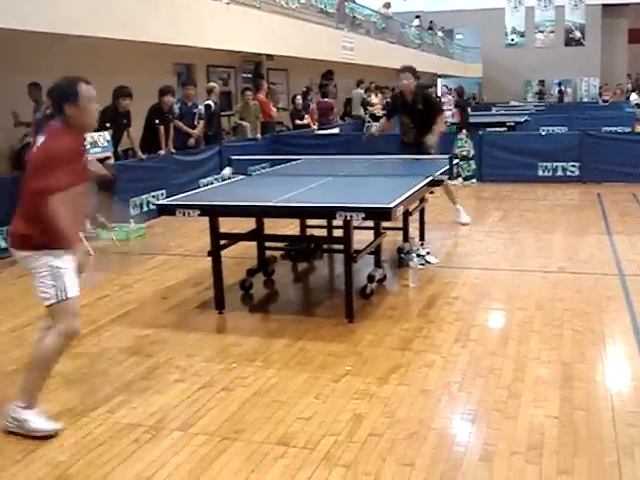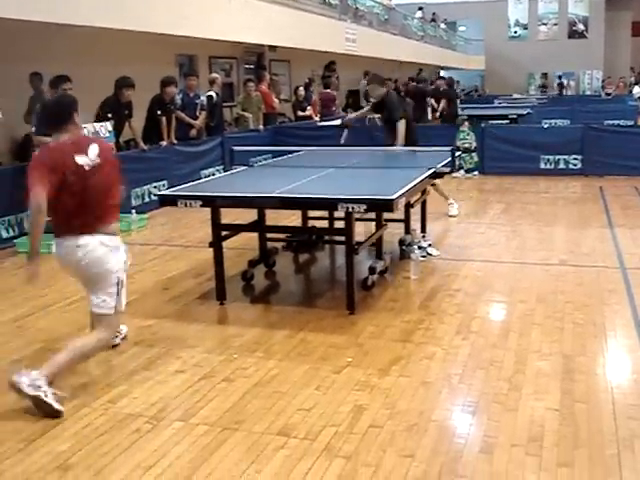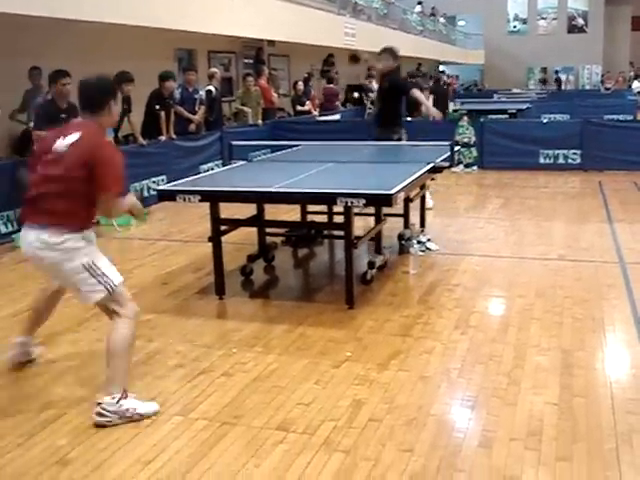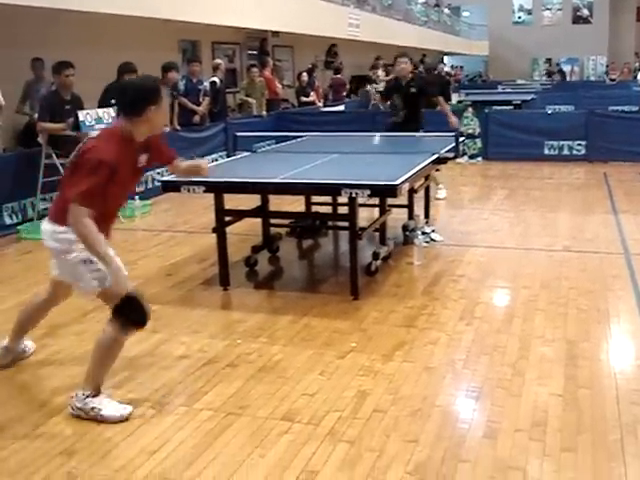
dt=0.3s
person 1, frame 1
left shoulder: (68, 139)
right shoulder: (65, 145)
right elbow: (57, 198)
left wrist: (89, 170)
right wrist: (76, 243)
left hip: (34, 239)
right hip: (42, 246)
left knee: (75, 266)
right knee: (66, 325)
left ankle: (58, 312)
right ankle: (22, 409)
person 1, frame 2
left shoulder: (45, 159)
right shoulder: (102, 148)
left elbow: (38, 205)
left wrist: (33, 254)
left hip: (67, 245)
right hip: (104, 244)
left knee: (96, 285)
right knee: (102, 333)
left ankle: (111, 327)
right ankle: (38, 378)
person 1, frame 3
left shoulder: (53, 136)
right shoulder: (102, 147)
left elbow: (32, 176)
right elbow: (111, 208)
right wrist: (128, 203)
left hip: (33, 236)
right hip: (63, 240)
left knee: (59, 286)
right knee: (125, 310)
left ankle: (23, 347)
right ankle: (114, 400)
person 1, frame 4
left shoulder: (146, 140)
right shoulder: (104, 153)
left elbow: (175, 166)
right elbow: (79, 217)
left wrist: (193, 166)
right wrist: (111, 267)
left hip: (63, 229)
right hip: (71, 234)
left knee: (57, 291)
right knee: (129, 308)
right ankle: (89, 397)
person 2, frame 1
left shoulder: (425, 97)
right shoulder: (396, 100)
left elbow: (441, 116)
right elbow: (387, 118)
left wrist: (435, 135)
right wrist: (377, 128)
left hip: (426, 144)
right hip: (408, 144)
left ankle: (458, 208)
person 2, frame 2
left shoulder: (391, 102)
right shoulder: (381, 101)
left elbow: (400, 122)
right elbow: (371, 108)
left wrist: (399, 146)
right wrist: (354, 116)
left hip: (407, 144)
right hip: (394, 146)
person 2, frame 3
left shoulder: (396, 78)
right shoulder: (384, 76)
left elbow: (414, 91)
left wrist: (428, 106)
left hip: (392, 127)
right hip: (383, 126)
person 2, frame 4
left shoulder: (420, 82)
right shoulder: (391, 83)
left elbow: (437, 98)
right elbow: (382, 99)
left wrist: (450, 115)
left hip: (412, 128)
right hip: (395, 127)
left ankle: (438, 186)
